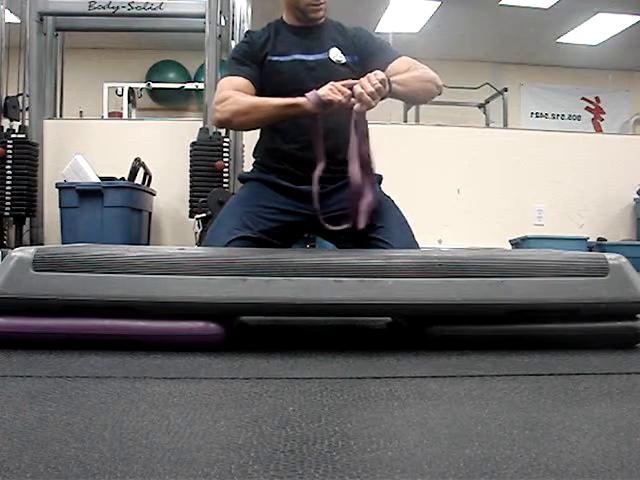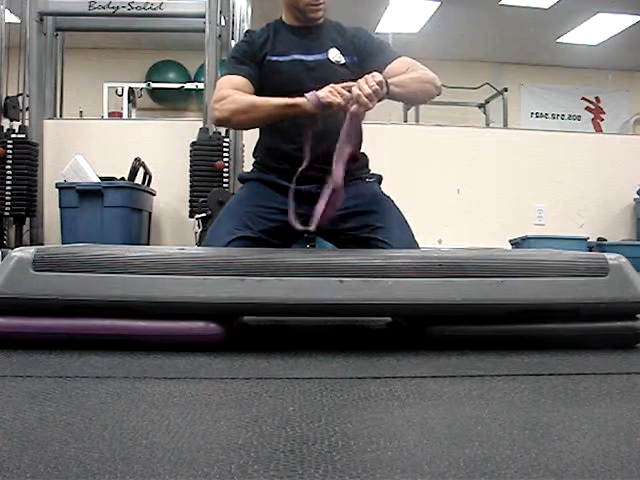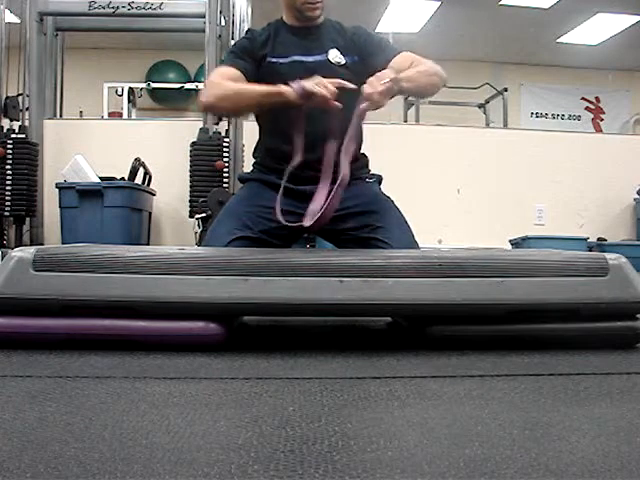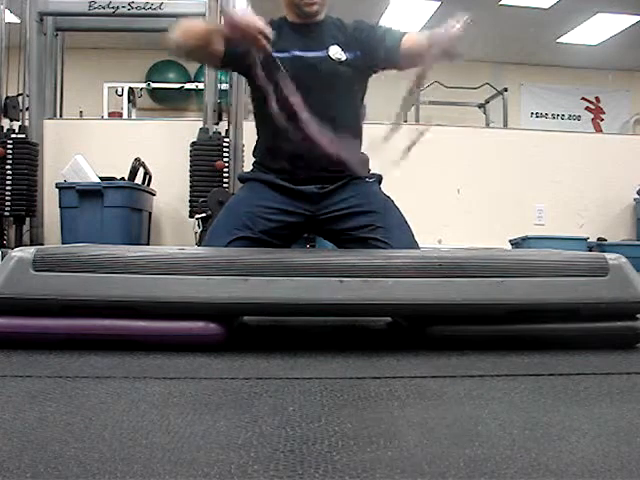
dt=0.2s
person 1, frame 1
left shoulder: (356, 40)
right shoulder: (256, 44)
left elbow: (430, 82)
right elbow: (224, 110)
left wrist: (388, 84)
right wrist: (307, 103)
left hip: (347, 184)
right hip: (274, 185)
person 1, frame 2
left shoulder: (355, 40)
right shoulder: (256, 44)
left elbow: (429, 83)
right elbow: (223, 109)
left wrist: (384, 85)
right wrist: (306, 103)
left hip: (348, 182)
right hip: (274, 185)
person 1, frame 3
left shoulder: (356, 40)
right shoulder: (257, 43)
left elbow: (433, 75)
right elbow: (212, 97)
left wrist: (395, 81)
right wrist: (290, 92)
left hip: (348, 183)
right hip: (274, 184)
person 1, frame 4
left shoulder: (359, 36)
right shoulder: (253, 36)
left elbow: (426, 48)
right elbow: (180, 40)
left wrist: (443, 38)
right wrist: (224, 27)
left hip: (347, 185)
right hip: (272, 185)
